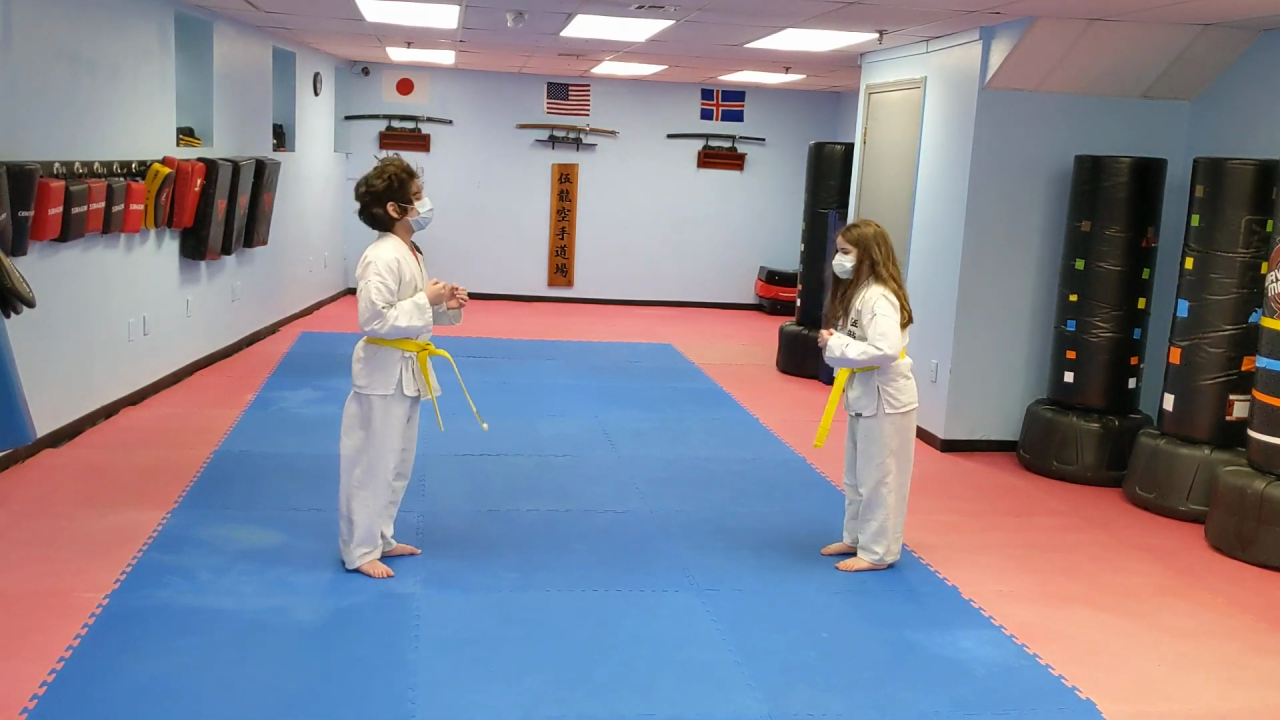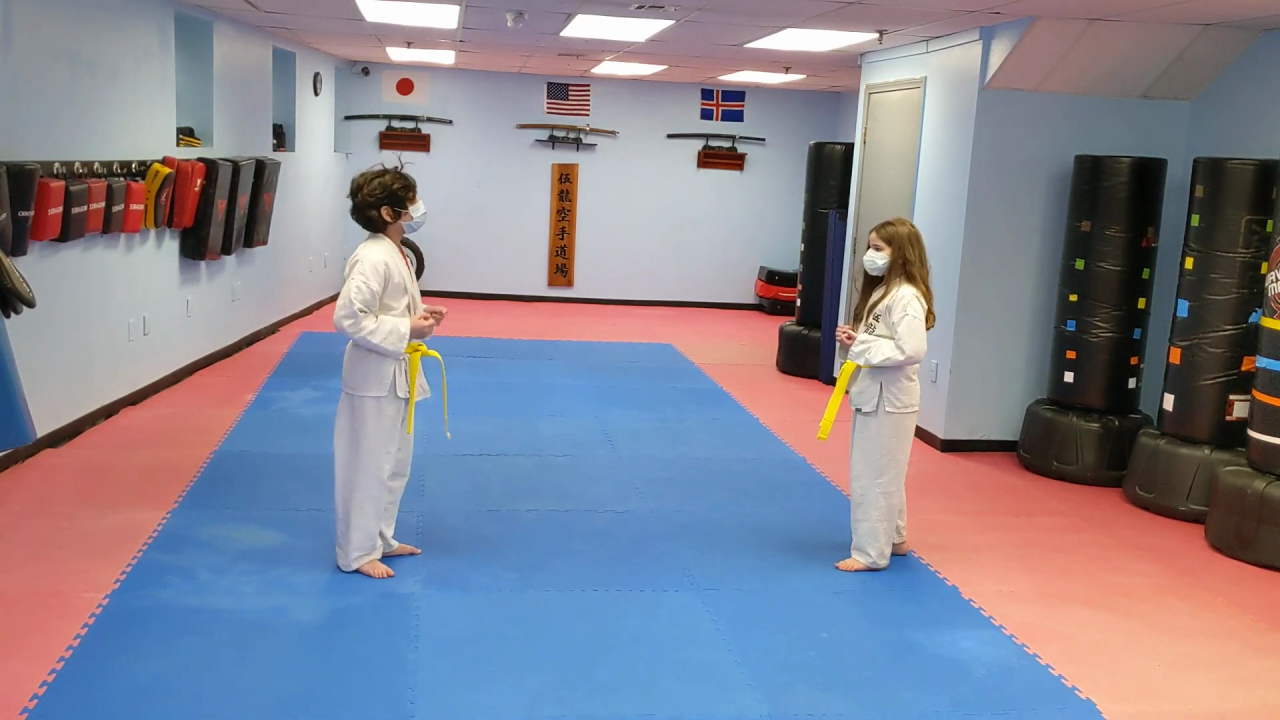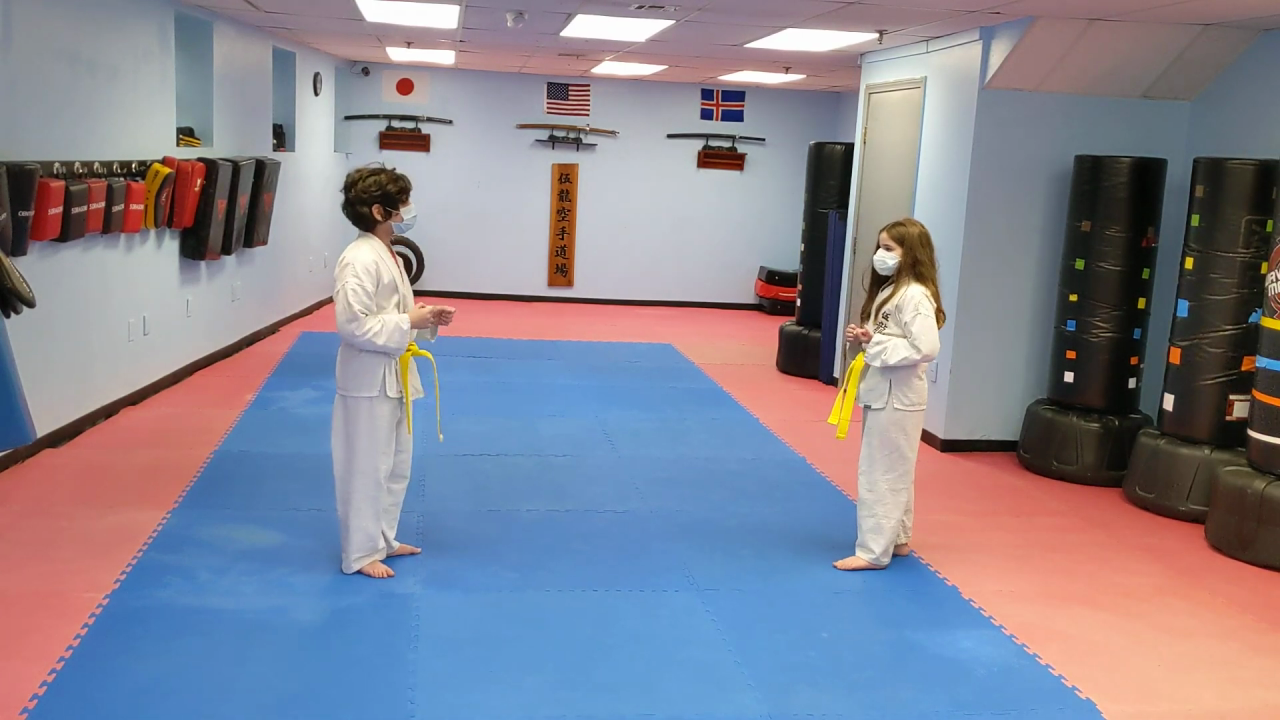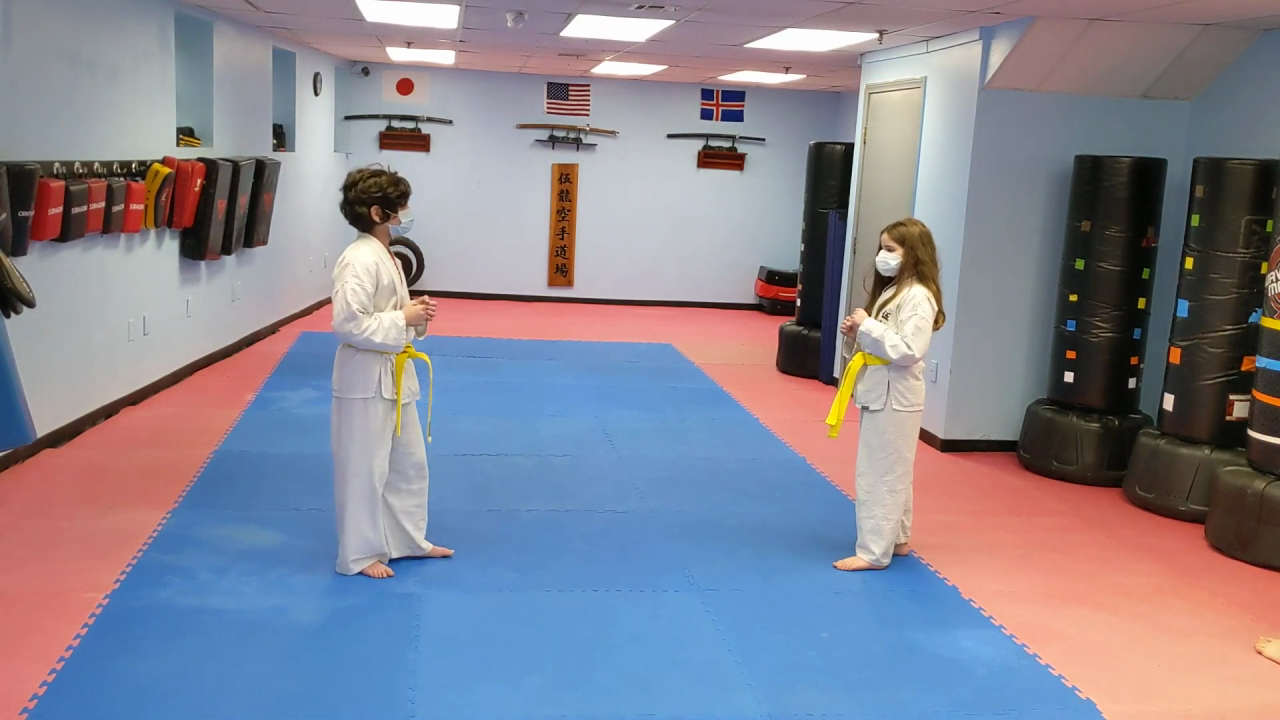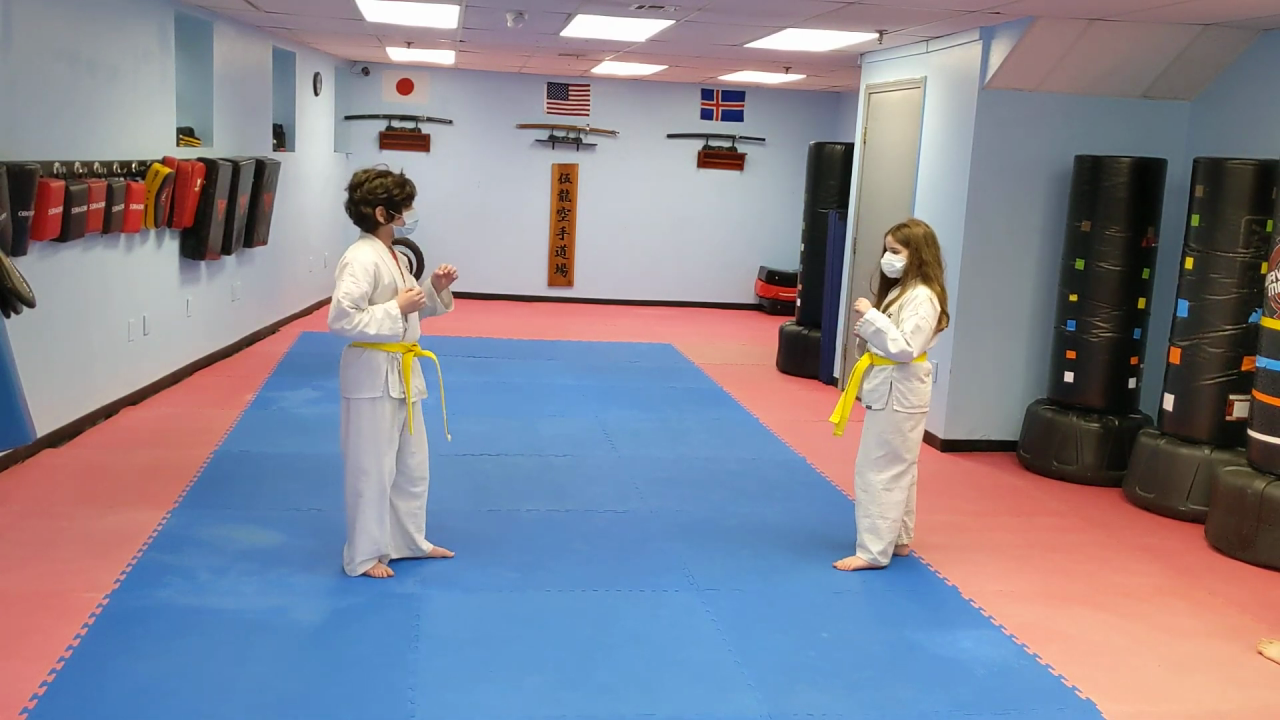
dt=0.4s
person 1, frame 1
left shoulder: (408, 252)
right shoulder: (384, 258)
right elbow: (372, 320)
left wrist: (445, 303)
right wrist: (426, 302)
left hip: (404, 371)
right hip: (384, 373)
left knee: (397, 464)
right knee: (373, 464)
left ankle: (380, 539)
right ankle: (361, 549)
person 1, frame 2
left shoulder: (396, 254)
right shoulder: (372, 258)
right elbow: (348, 318)
left wrist: (420, 317)
right wrist: (406, 329)
left hip: (397, 373)
right hip: (374, 375)
left knee: (395, 463)
right knee: (368, 464)
left ankle: (380, 538)
right ankle: (358, 551)
person 1, frame 3
left shoulder: (387, 255)
right shoulder: (360, 260)
right elbow: (352, 325)
left wrist: (427, 319)
right wrist: (409, 323)
left hip: (392, 373)
right hip: (368, 376)
left knee: (395, 462)
right knee: (366, 465)
left ankle: (381, 539)
right ankle: (361, 552)
person 1, frame 4
left shoulder: (384, 256)
right shoulder: (360, 260)
right elbow: (348, 324)
left wrist: (415, 311)
right wrist: (403, 321)
left hip: (393, 374)
right hip: (366, 377)
left knee: (409, 461)
right knee: (365, 467)
left ankle: (409, 539)
right ankle: (360, 553)
person 1, frame 5
left shoulder: (393, 256)
right shoulder: (361, 259)
left elbow: (412, 307)
right elbow: (341, 319)
left wrist: (435, 289)
right wrist: (397, 308)
left hip: (402, 373)
right hip: (373, 375)
left knee: (412, 464)
right knee: (373, 467)
left ankle: (408, 540)
right ankle: (364, 555)
person 2, frame 1
left shoulder: (879, 298)
right shoulder: (857, 291)
left elbow: (885, 350)
left wrist: (836, 346)
right wrist: (833, 342)
left hip: (886, 397)
right hip: (865, 395)
left knee: (879, 477)
right knee: (856, 473)
left ankle: (876, 552)
right ankle: (855, 538)
person 2, frame 2
left shoulder: (906, 297)
right shoulder: (882, 290)
left elbow: (911, 350)
left wrist: (861, 344)
right wrist: (853, 339)
left hip: (889, 396)
right hip: (874, 392)
left knee: (875, 475)
right knee: (876, 472)
left ankle: (871, 553)
right ankle: (893, 537)
person 2, frame 3
left shoulder: (916, 296)
right shoulder: (888, 289)
left elbow: (926, 348)
left wrist: (876, 344)
right wrist: (862, 337)
left hip: (897, 395)
right hip: (881, 390)
left knee: (881, 473)
right knee: (894, 471)
left ankle: (874, 550)
right ankle: (896, 539)
person 2, frame 4
left shoulder: (918, 297)
right shoulder: (891, 290)
left elbow: (910, 350)
left wrist: (868, 327)
right wrist: (857, 331)
left hip: (895, 394)
right hip: (878, 389)
left knee: (881, 474)
right knee: (890, 472)
left ankle: (874, 551)
right ankle: (896, 538)
person 2, frame 5
left shoulder: (923, 298)
right shoulder: (899, 291)
left elbow: (905, 347)
left wrist: (871, 318)
right wrist: (865, 328)
left hip: (899, 393)
right hip: (888, 390)
left knee: (876, 471)
right knee: (898, 470)
left ankle: (874, 550)
right ankle: (898, 539)
